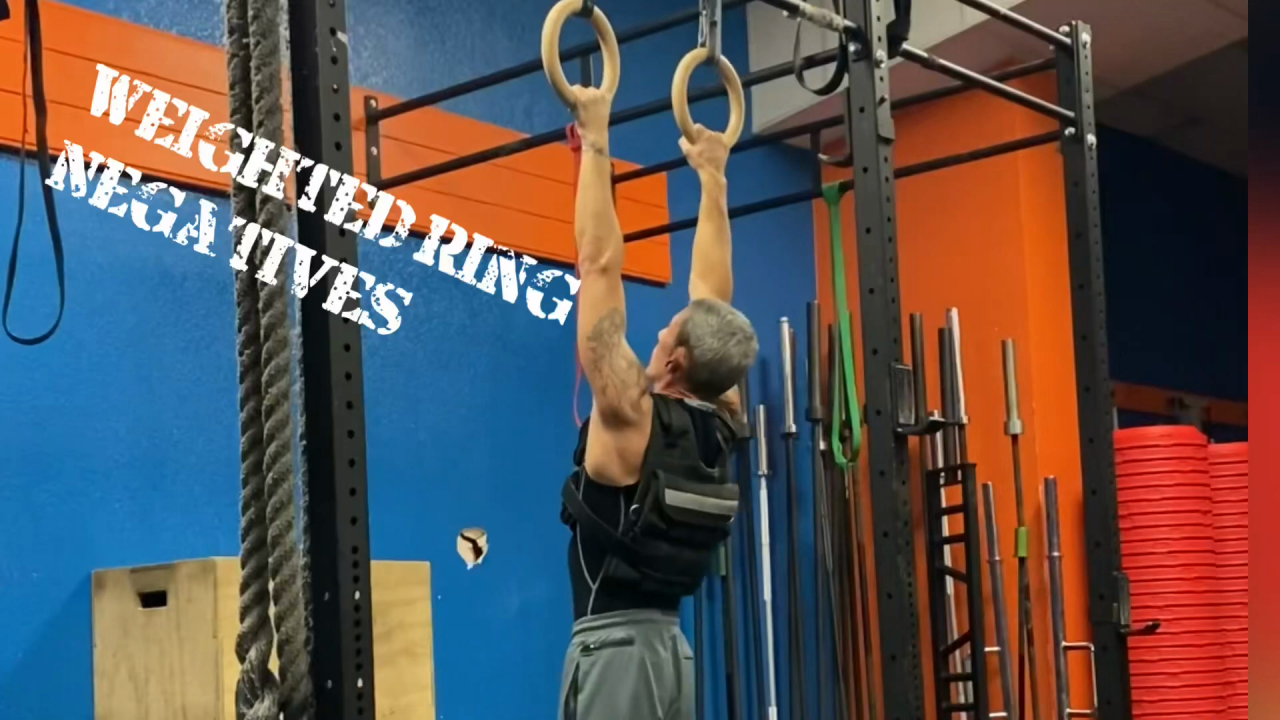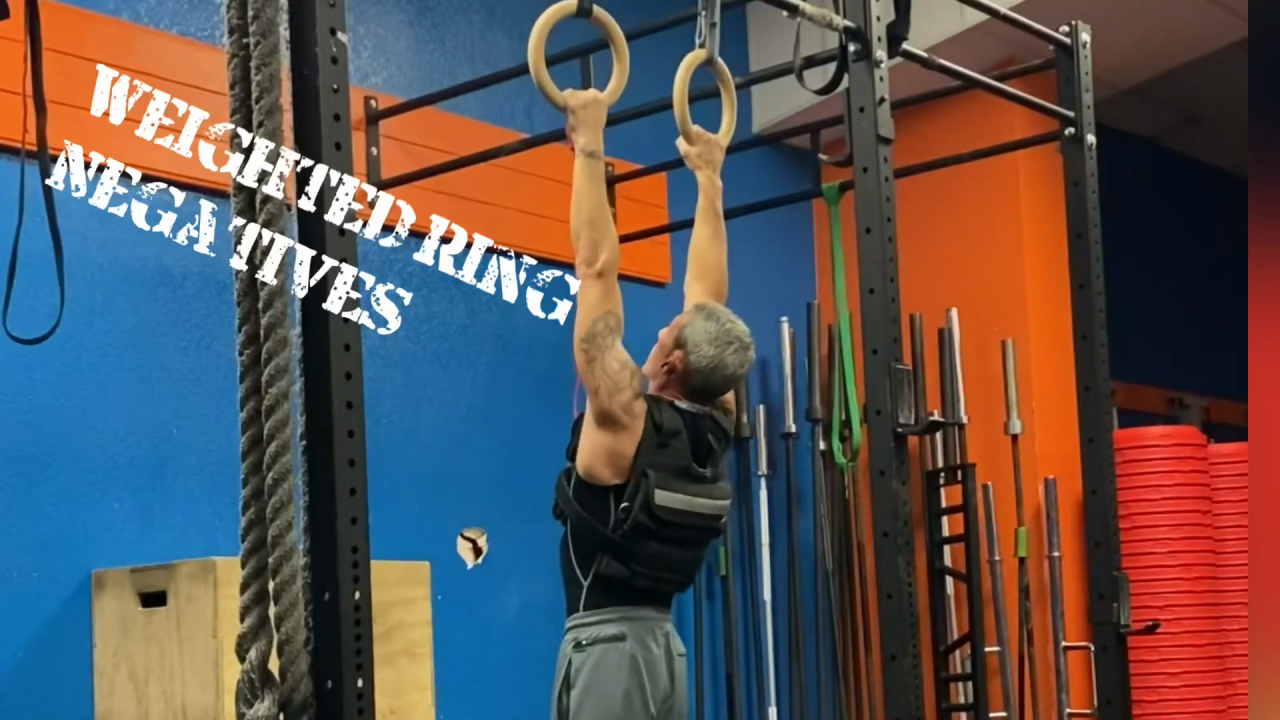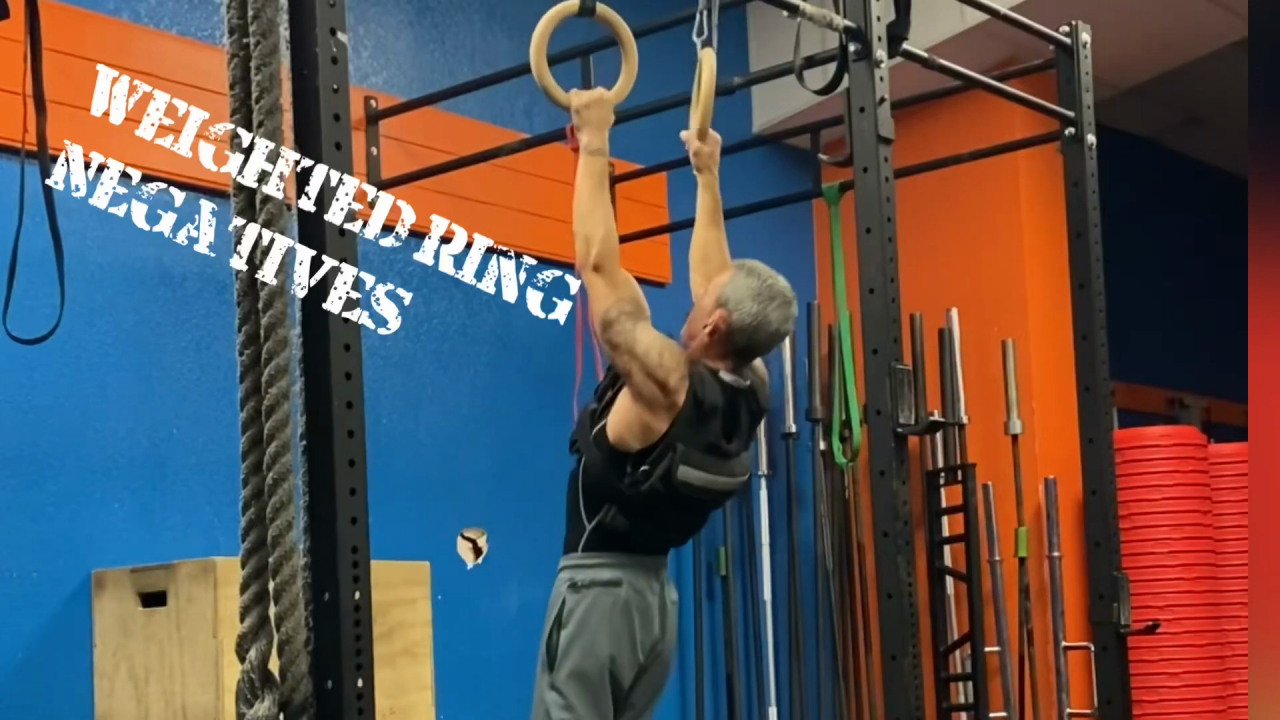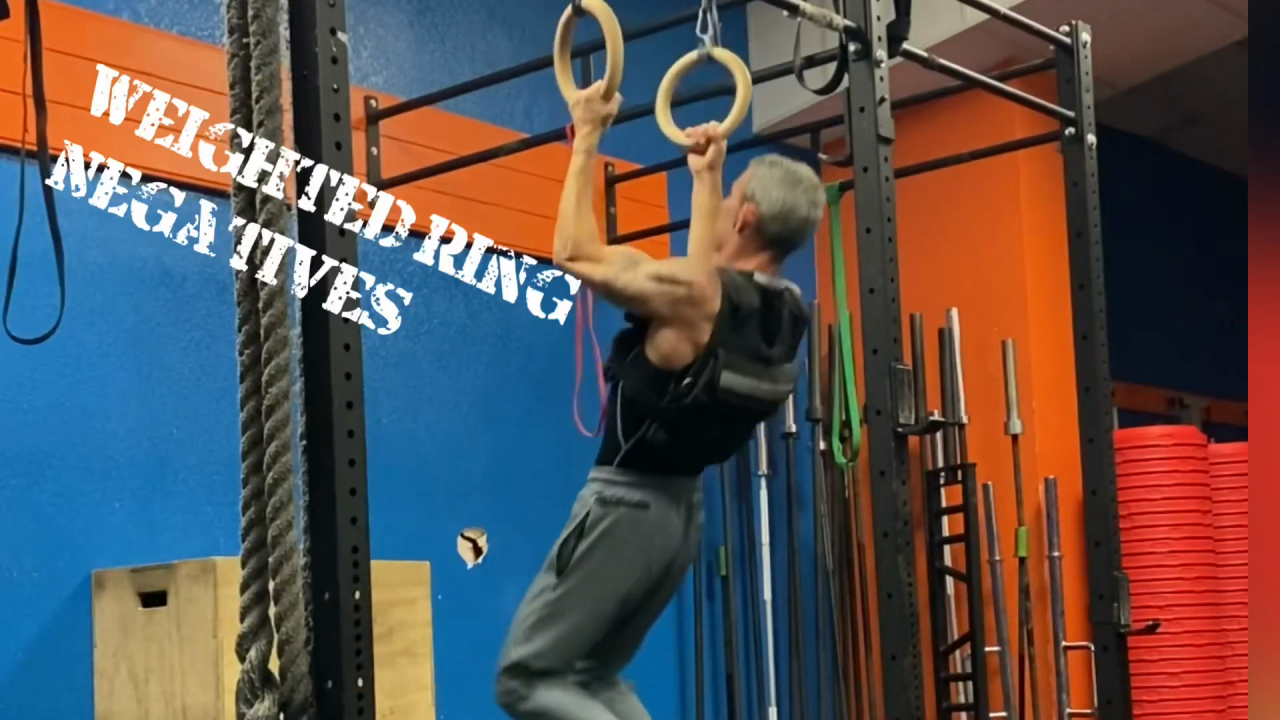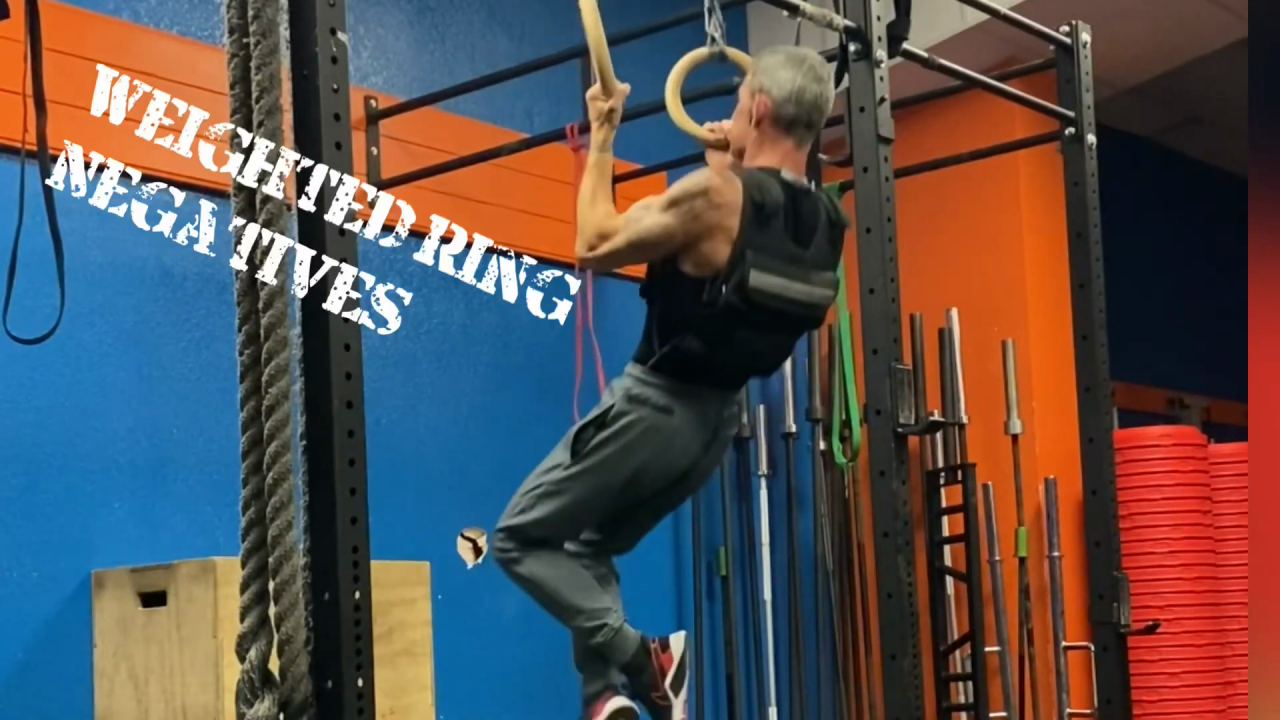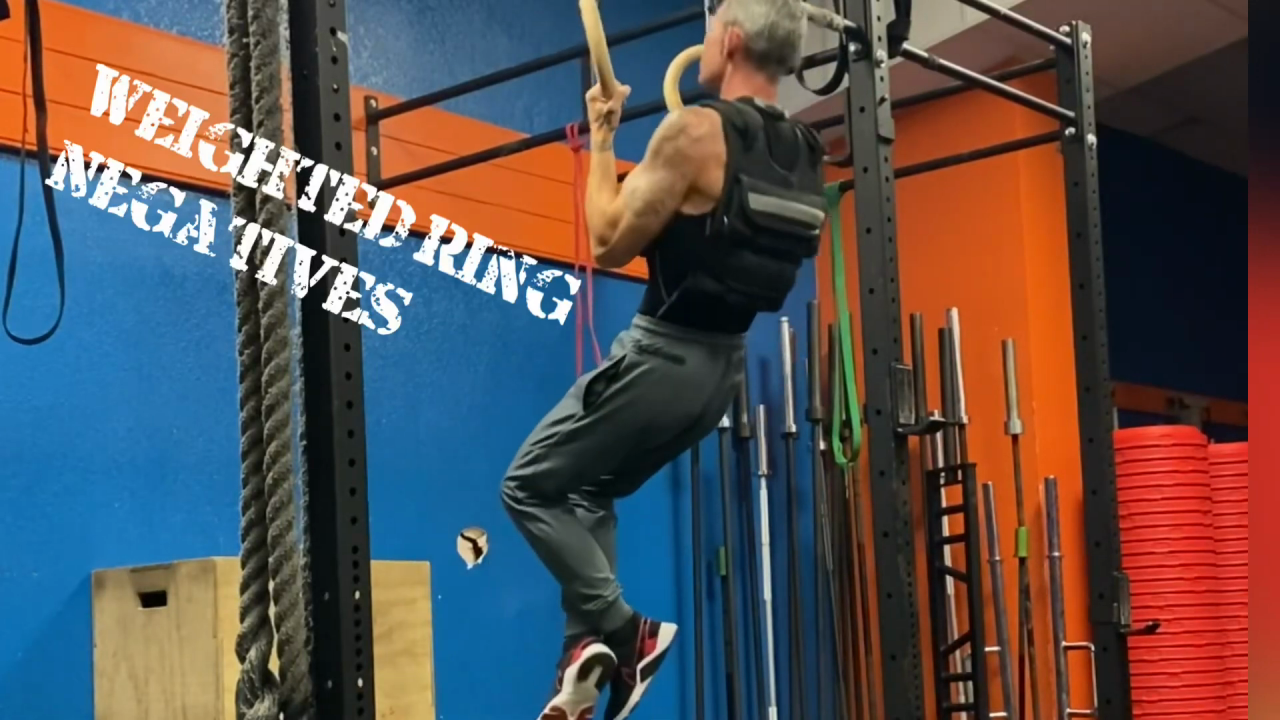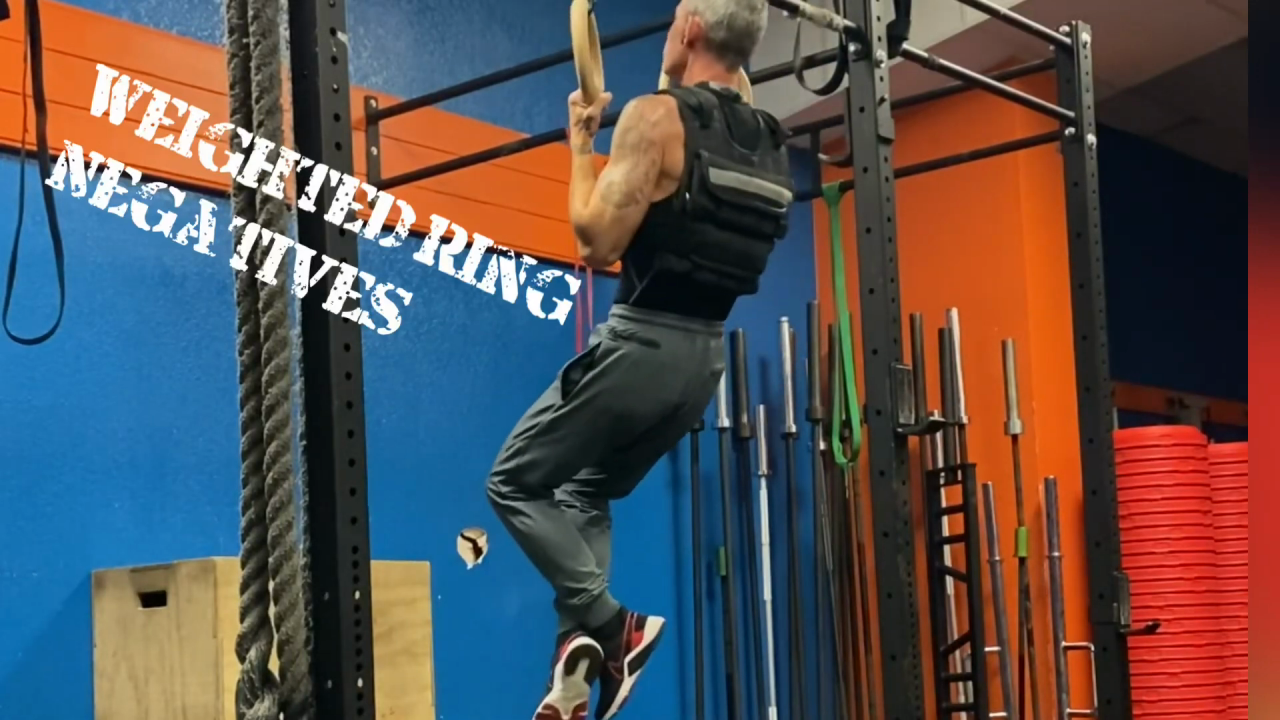
dt=0.3s
person 1, frame 1
left shoulder: (631, 418)
right shoulder: (720, 424)
left elbow: (600, 264)
right elbow: (714, 297)
left wrist: (595, 141)
right wrist: (711, 176)
left hip: (613, 648)
right hip: (668, 648)
person 1, frame 2
left shoulder: (623, 420)
right shoulder: (716, 426)
left elbow: (597, 268)
right elbow: (709, 297)
left wrist: (588, 143)
right wrist: (708, 177)
left hip: (606, 646)
right hip: (662, 645)
person 1, frame 3
left shoulder: (666, 383)
right shoulder: (752, 392)
left elbow: (597, 264)
right elbow: (711, 297)
left wrist: (592, 141)
right wrist: (707, 179)
left hip: (598, 591)
right hip: (654, 594)
person 1, frame 4
left shoulder: (698, 295)
right shoulder: (789, 312)
left elbow: (574, 253)
left wrist: (586, 138)
right wrist: (706, 175)
left hip: (625, 508)
right hip: (680, 513)
person 1, frame 5
left shoulder: (715, 195)
right shoulder: (826, 225)
left elbow: (595, 245)
left wrist: (600, 141)
left hip: (652, 407)
right hip: (713, 420)
left knee: (522, 536)
right knee: (590, 548)
left ankle: (635, 660)
person 1, frame 6
left shoulder: (696, 130)
right shoulder: (804, 155)
left elbow: (608, 243)
left wrist: (600, 140)
left hip: (663, 356)
right hip: (721, 364)
left knee: (531, 487)
right knee: (589, 491)
left ankle: (623, 632)
right ankle: (588, 646)
person 1, frame 7
left shoulder: (656, 115)
right shoulder: (766, 142)
left elbow: (597, 244)
left wrist: (579, 144)
left hip: (641, 344)
right hip: (703, 354)
left knee: (517, 483)
right knee: (585, 493)
left ankle: (608, 627)
right ankle: (581, 643)
